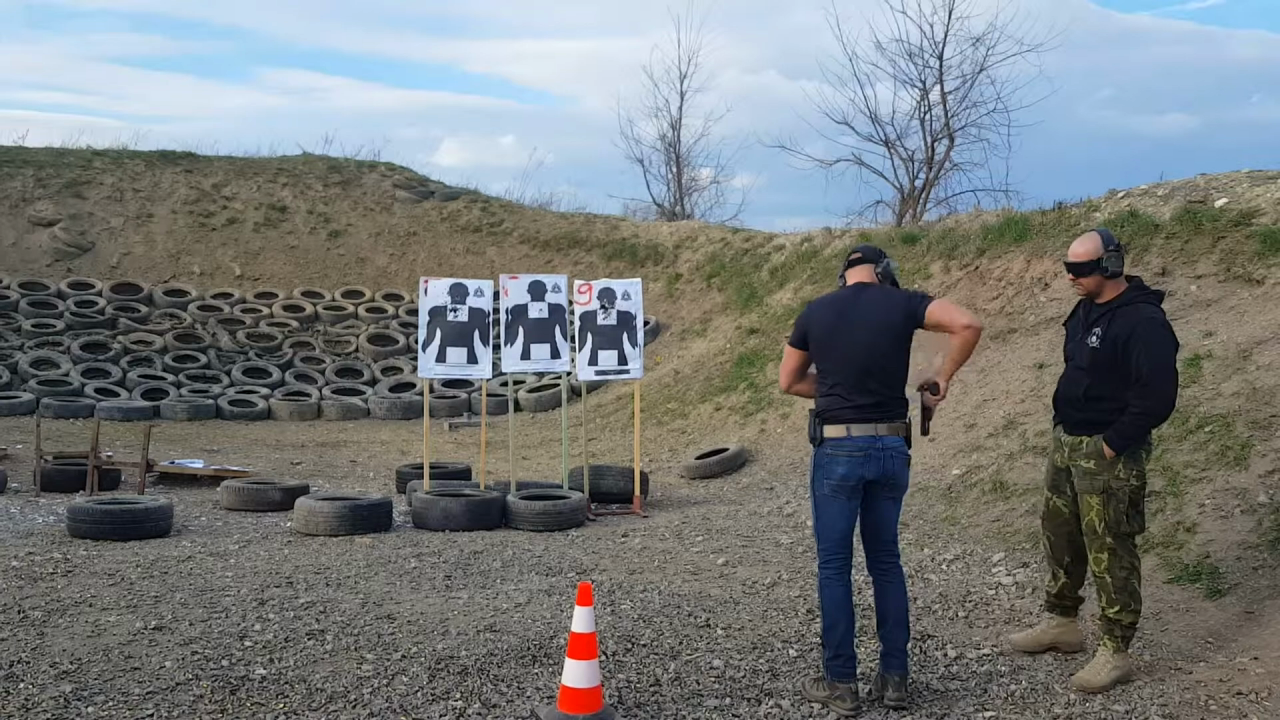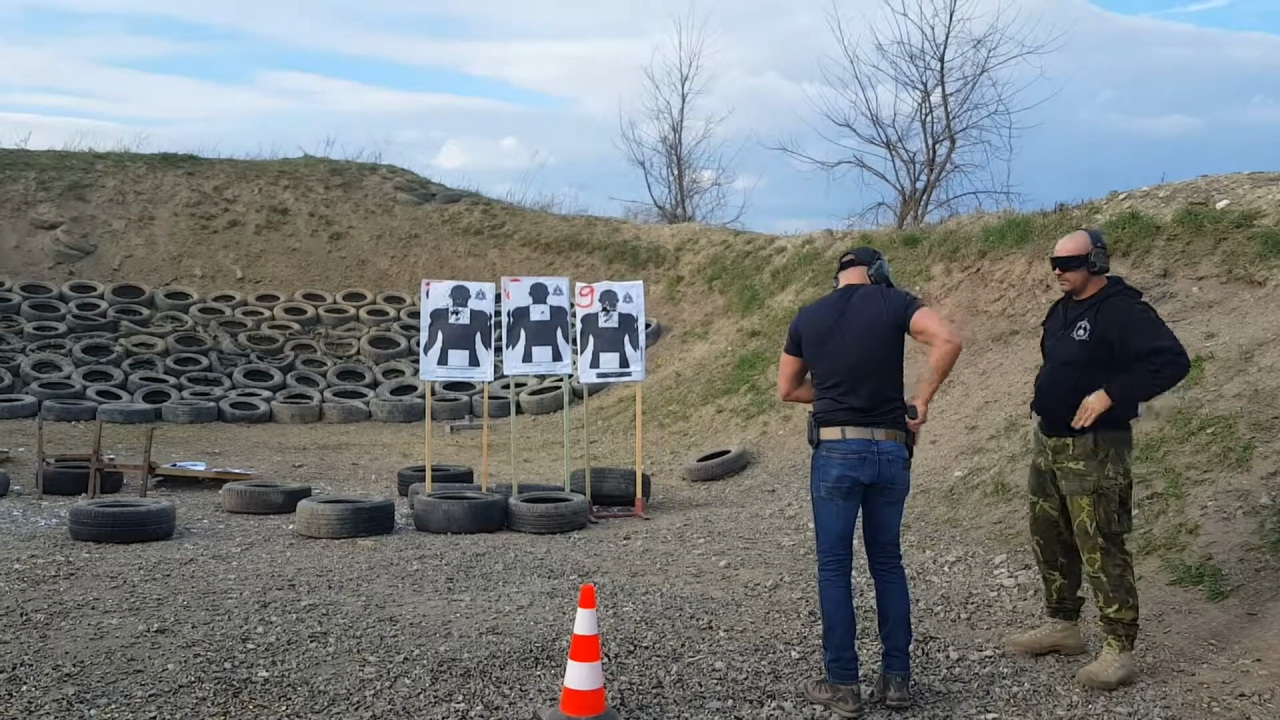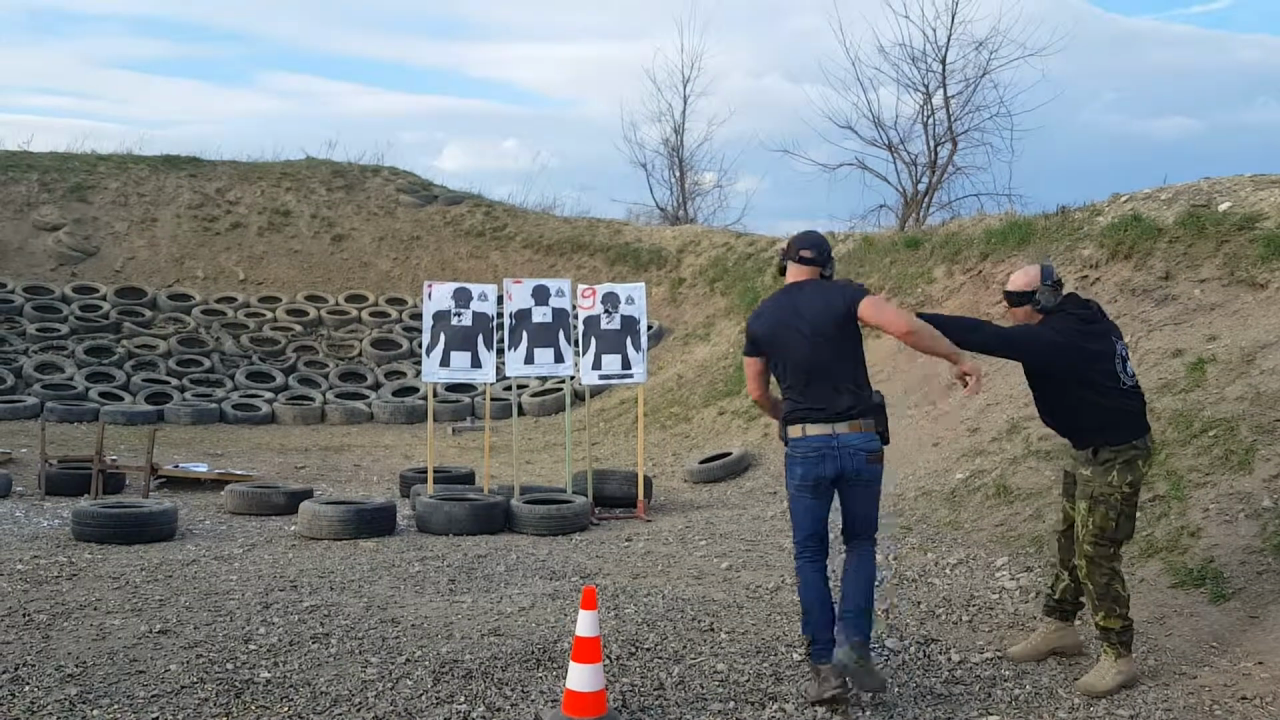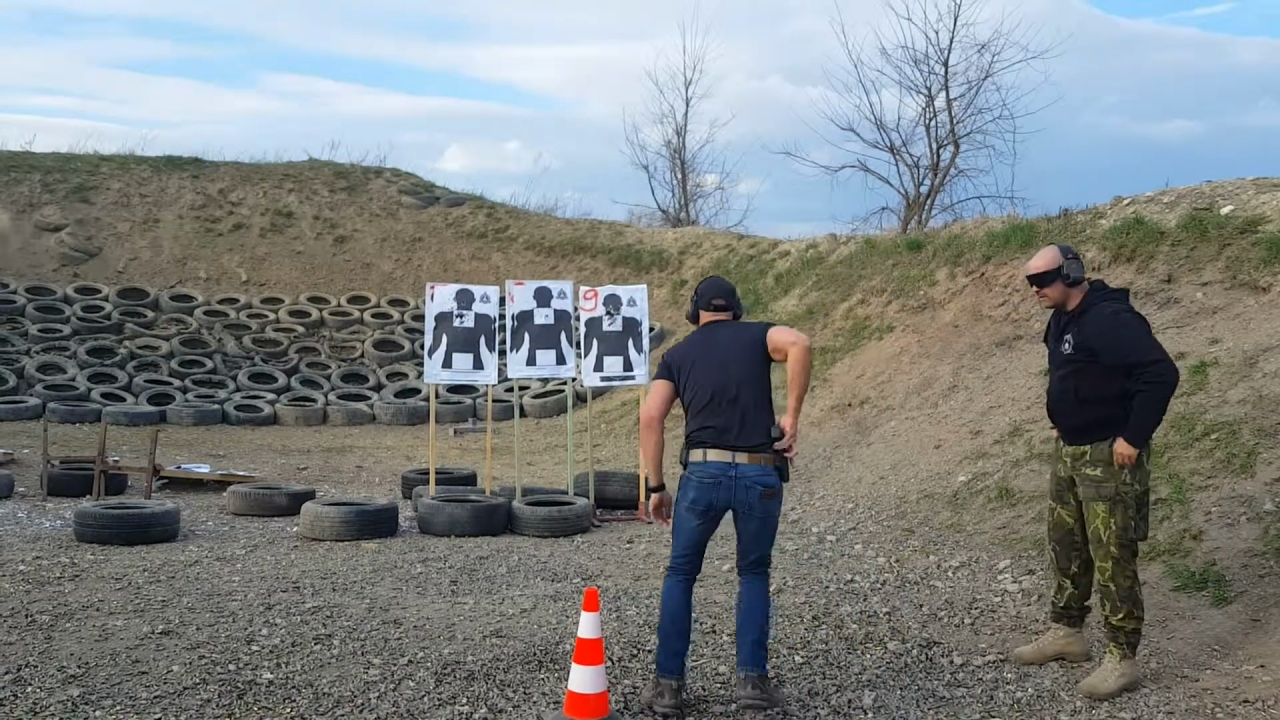
dt=0.5s
person 1, frame 1
left shoulder: (815, 312)
right shoulder: (902, 303)
left elbow: (788, 381)
right elbow: (969, 323)
right wrist: (945, 374)
left hip: (838, 450)
right hip: (890, 449)
left knee: (834, 565)
right knee: (886, 561)
right ankle: (893, 676)
person 1, frame 2
left shoulder: (807, 317)
right shoulder: (894, 303)
left elbow: (788, 388)
right elbow: (949, 339)
right wrist: (923, 398)
left hip: (836, 453)
right hip: (890, 451)
left knee: (834, 568)
right knee: (887, 563)
right ankle: (896, 677)
person 1, frame 3
left shoulder: (760, 318)
right shoulder: (841, 295)
left elbow: (757, 394)
right elbow: (904, 328)
right wrist: (956, 360)
left hip: (804, 448)
right hip: (857, 443)
left knee: (808, 556)
right knee: (861, 545)
left ankle: (828, 669)
right ankle: (856, 649)
person 1, frame 4
left shoulder: (676, 354)
right shoulder: (757, 334)
left elbow: (650, 420)
right elbow: (800, 344)
left wrist: (656, 487)
right wrist: (792, 416)
left hip: (703, 474)
right hip: (758, 476)
left knee: (680, 575)
right knee: (754, 576)
left ankle: (667, 684)
right ankle: (752, 675)
person 2, frame 1
left shoulder: (1142, 321)
right shoulder: (1085, 311)
left elbow: (1158, 397)
left wrist: (1112, 444)
left hip: (1108, 451)
right hip: (1067, 441)
left knee: (1109, 551)
right knee: (1060, 536)
left ankle: (1115, 653)
right ankle: (1061, 623)
person 2, frame 2
left shoulder: (1124, 313)
right shoulder: (1061, 311)
left elbow: (1170, 362)
left wrist: (1111, 394)
right wrist: (1043, 410)
left hip: (1093, 447)
right hip: (1048, 443)
left knee: (1100, 548)
right knee: (1049, 540)
left ankle: (1119, 651)
right ankle: (1062, 626)
person 2, frame 3
left shoulder: (1053, 338)
right shoulder: (1079, 322)
left elbow: (985, 336)
left hip: (1114, 455)
right hip: (1090, 448)
left knee: (1095, 555)
right knee: (1071, 543)
left ankle: (1119, 658)
right ankle: (1058, 628)
person 2, frame 4
left shoulder: (1111, 319)
right shoulder: (1063, 319)
left elbow: (1162, 374)
left wrist: (1135, 438)
left hip: (1112, 453)
right hip: (1069, 450)
left knee: (1111, 556)
right knee: (1065, 544)
left ankle: (1122, 659)
right ankle: (1066, 633)
